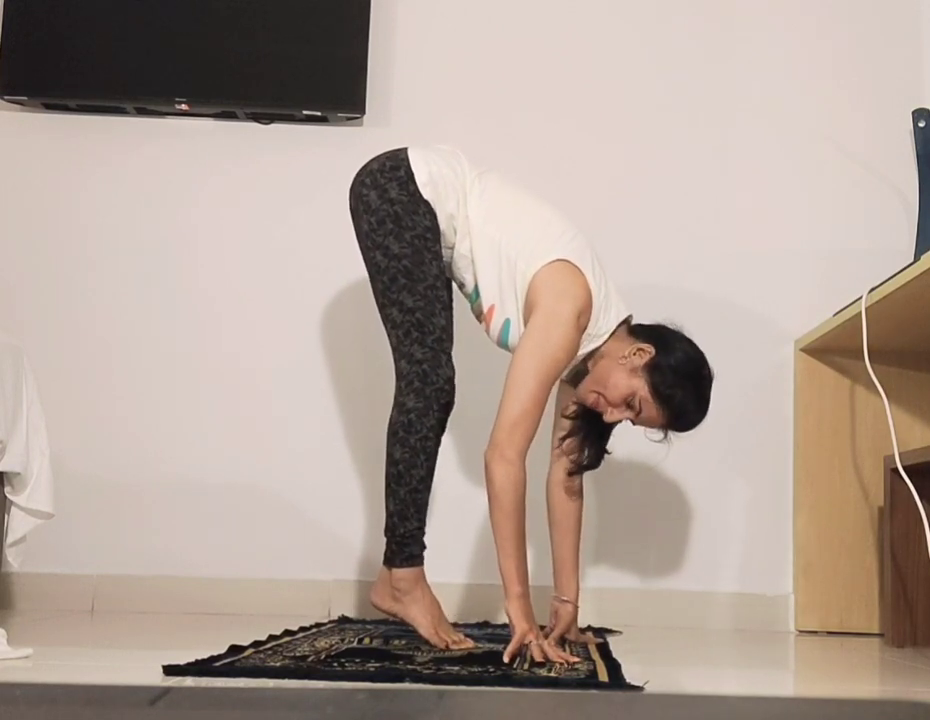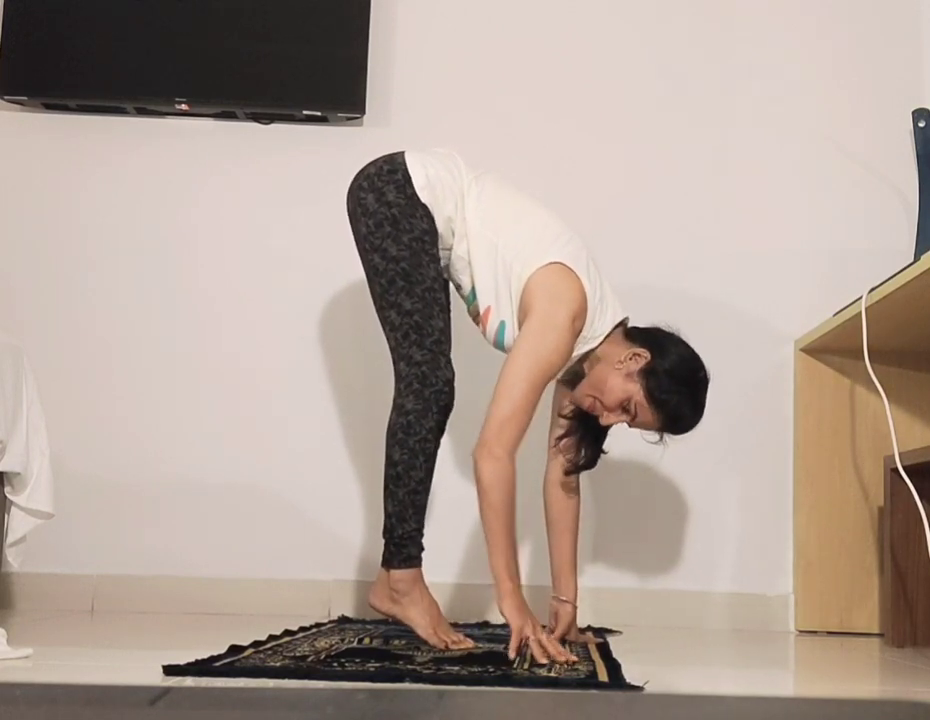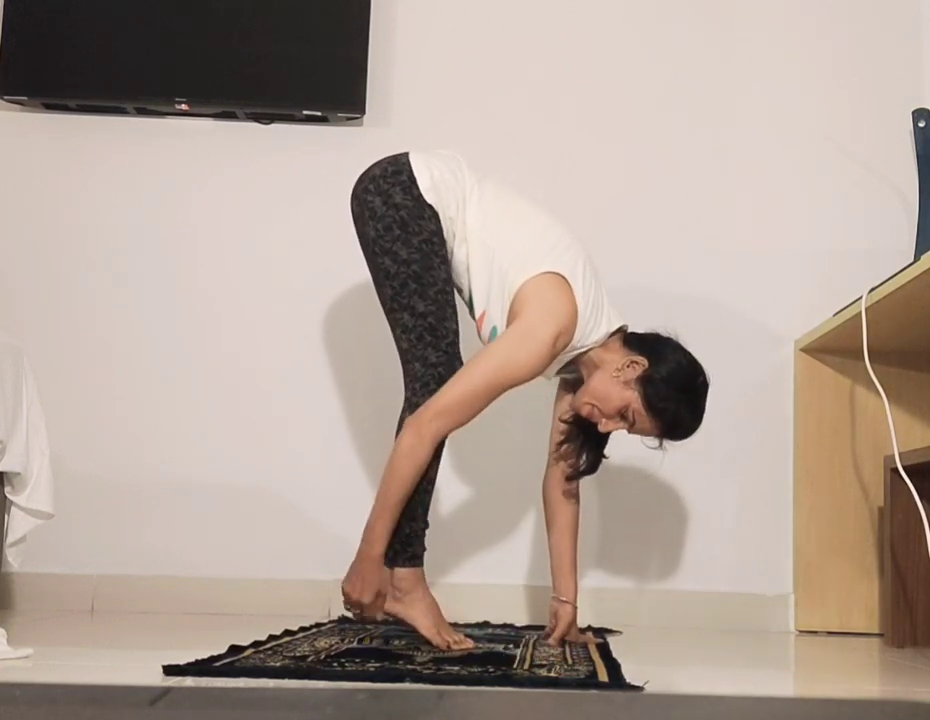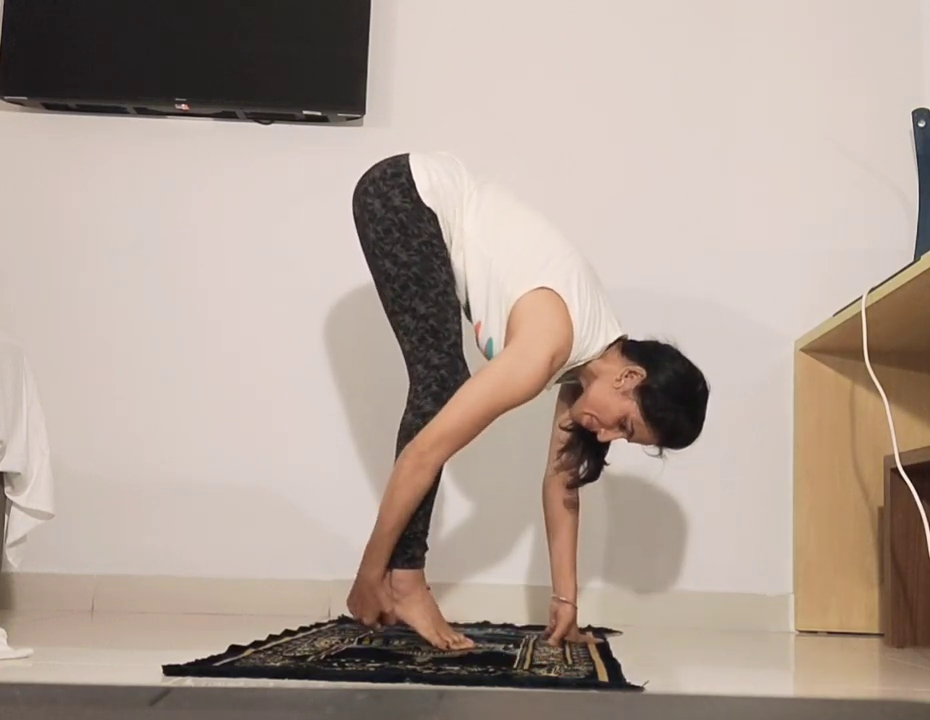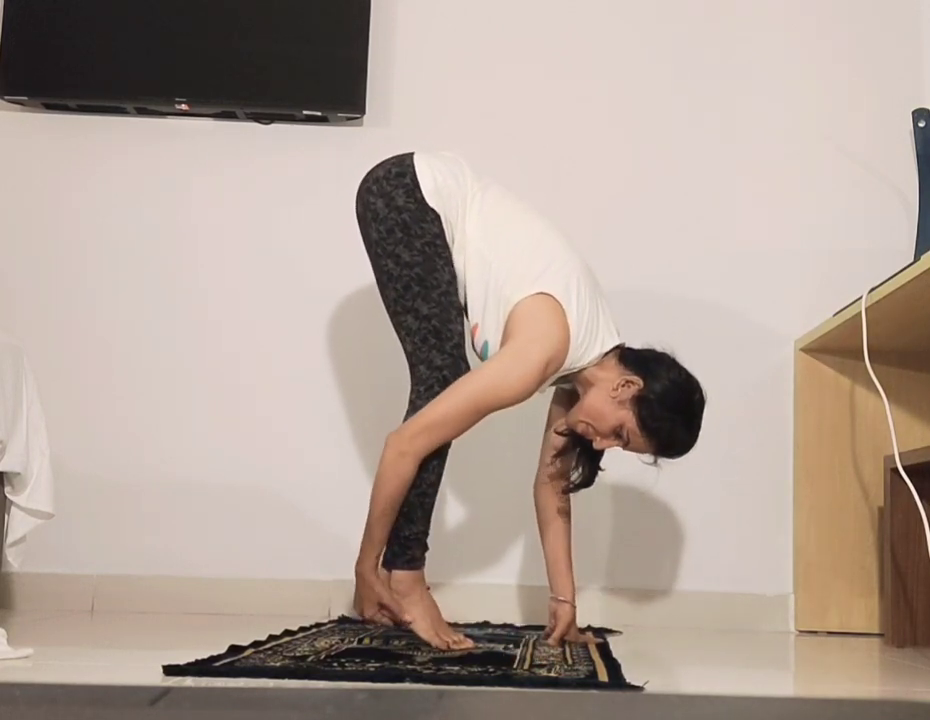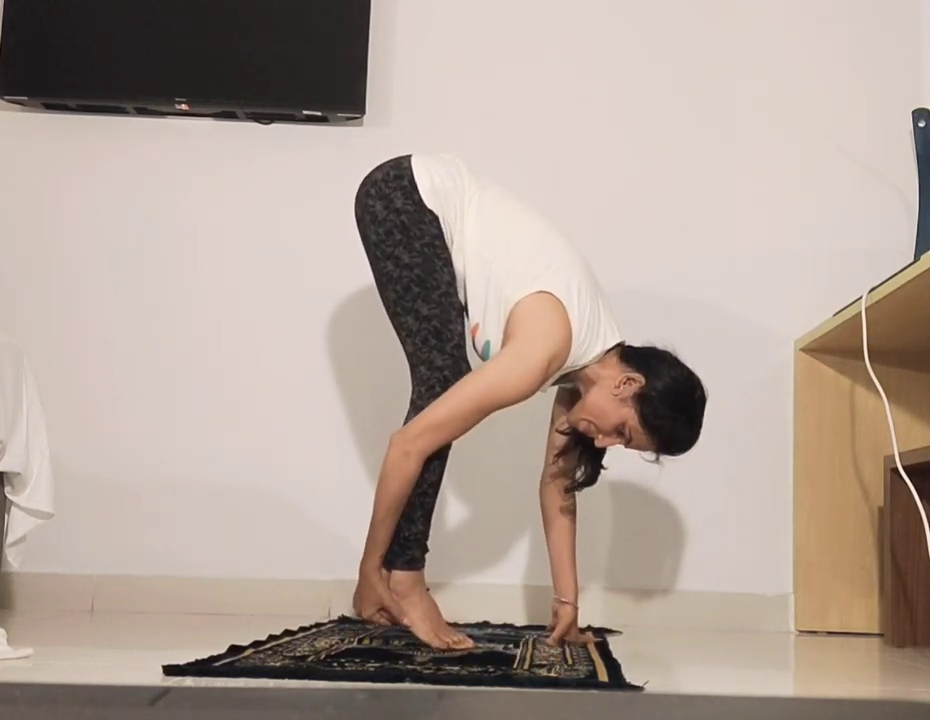
dt=0.5s
person 1, frame 1
left shoulder: (589, 341)
right shoulder: (570, 312)
left elbow: (566, 471)
right elbow: (504, 455)
left wrist: (567, 599)
right wrist: (518, 604)
left hip: (429, 206)
right hip: (401, 189)
left knee: (432, 388)
right knee: (429, 383)
left ankle: (399, 574)
right ankle: (401, 578)
person 1, frame 2
left shoulder: (585, 345)
right shoulder: (567, 315)
left elbow: (563, 472)
right elbow: (493, 453)
left wrist: (566, 598)
right wrist: (511, 599)
left hip: (425, 208)
right hip: (397, 192)
left knee: (431, 388)
right knee: (428, 384)
left ankle: (398, 575)
right ankle: (400, 579)
person 1, frame 3
left shoulder: (585, 347)
right shoulder: (555, 327)
left elbow: (561, 473)
right elbow: (423, 427)
left wrist: (565, 597)
right wrist: (369, 557)
left hip: (431, 205)
right hip: (402, 192)
left knee: (439, 382)
right knee: (434, 378)
left ankle: (399, 574)
right ankle: (403, 578)
person 1, frame 4
left shoulder: (586, 355)
right shoulder: (551, 345)
left elbow: (561, 479)
right elbow: (422, 453)
left wrist: (564, 598)
right wrist: (370, 575)
left hip: (437, 203)
right hip: (401, 192)
left knee: (441, 385)
right knee: (440, 380)
left ankle: (401, 577)
right ankle: (403, 581)
person 1, frame 5
left shoulder: (586, 361)
right shoulder: (547, 349)
left elbow: (551, 482)
right elbow: (404, 444)
left wrist: (563, 599)
right wrist: (366, 569)
left hip: (438, 203)
right hip: (405, 193)
left knee: (442, 387)
right knee: (440, 381)
left ankle: (400, 575)
right ankle: (402, 579)
person 1, frame 6
left shoulder: (587, 358)
right shoulder: (550, 346)
left elbow: (558, 482)
right elbow: (408, 444)
left wrist: (566, 599)
right wrist: (370, 569)
left hip: (437, 204)
right hip: (403, 194)
left knee: (443, 387)
right knee: (441, 382)
left ankle: (401, 577)
right ankle: (402, 579)
